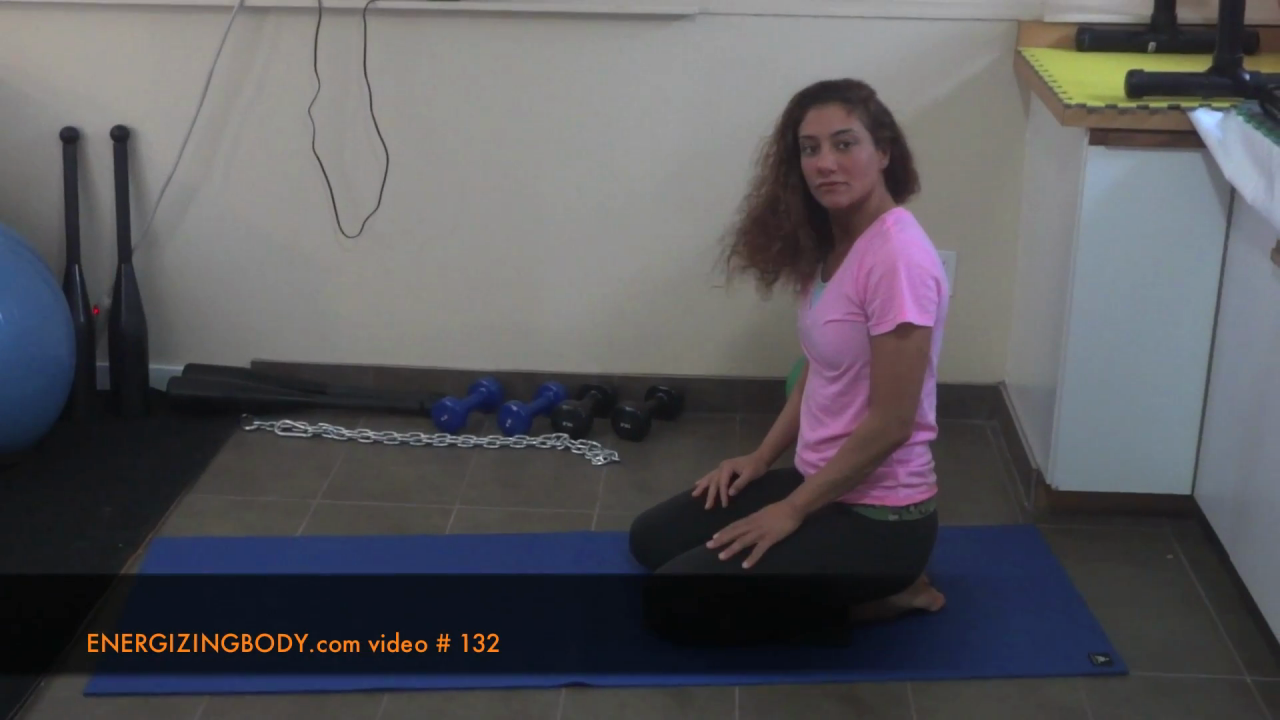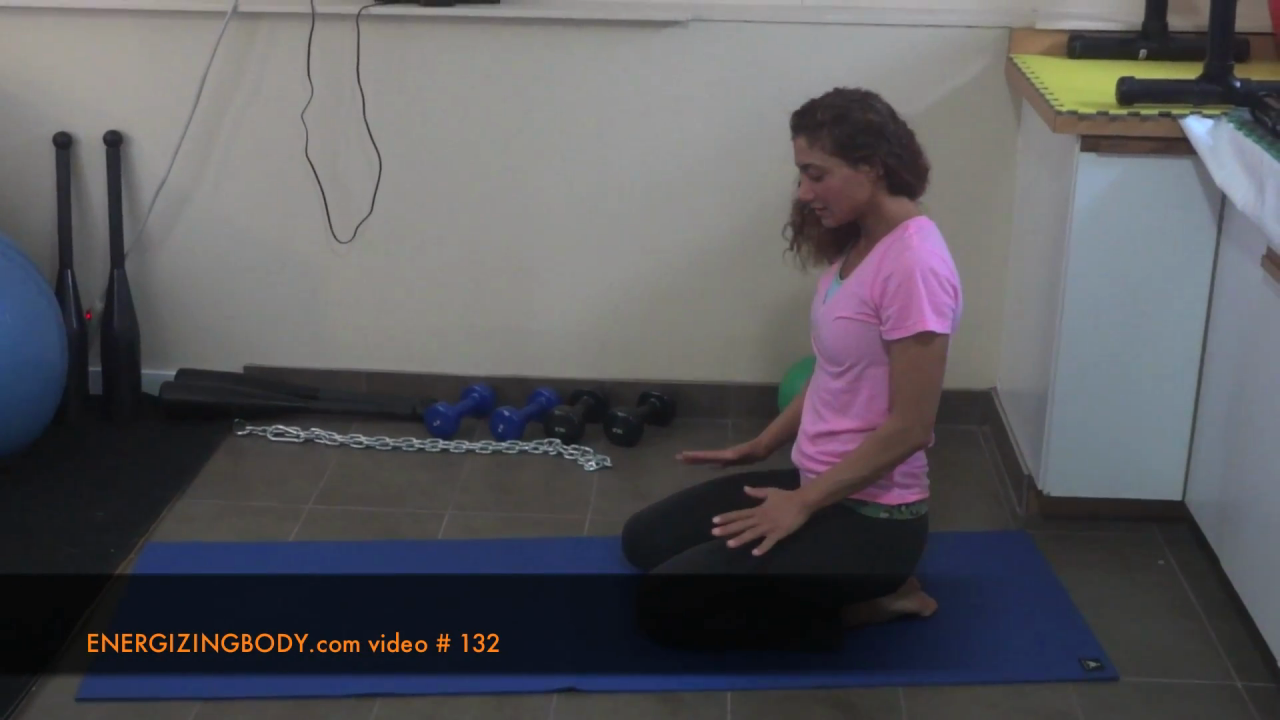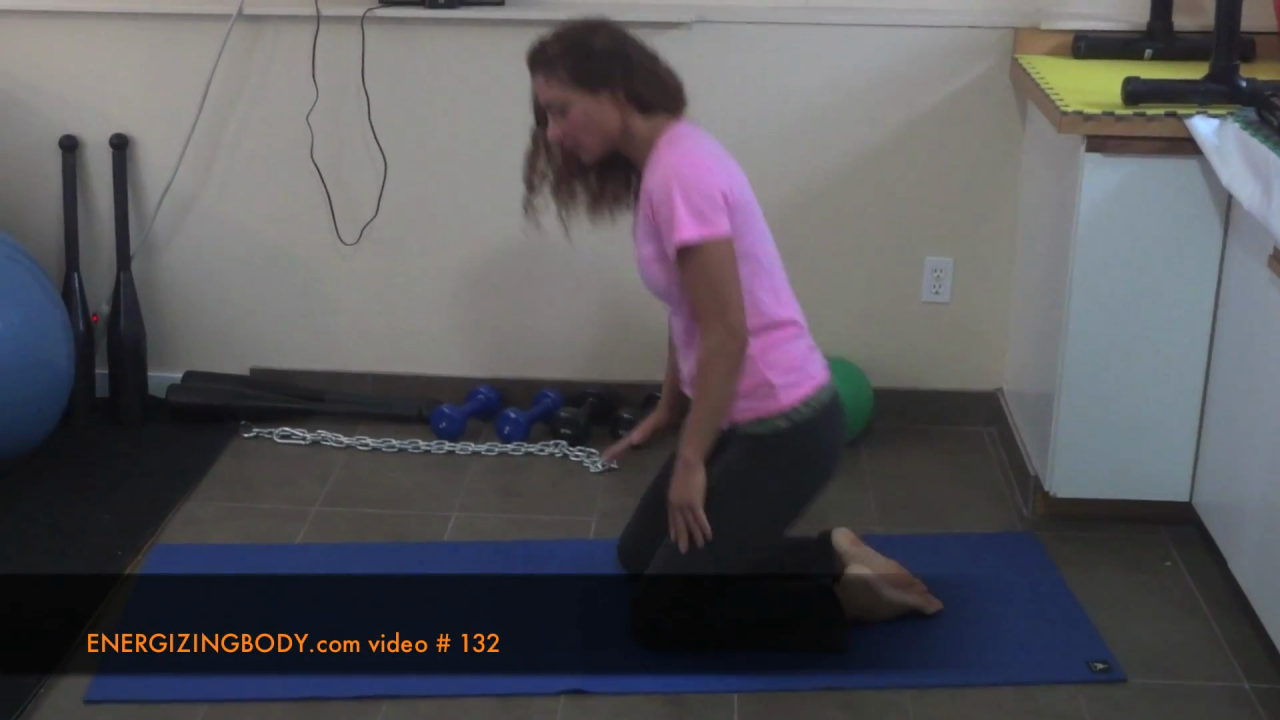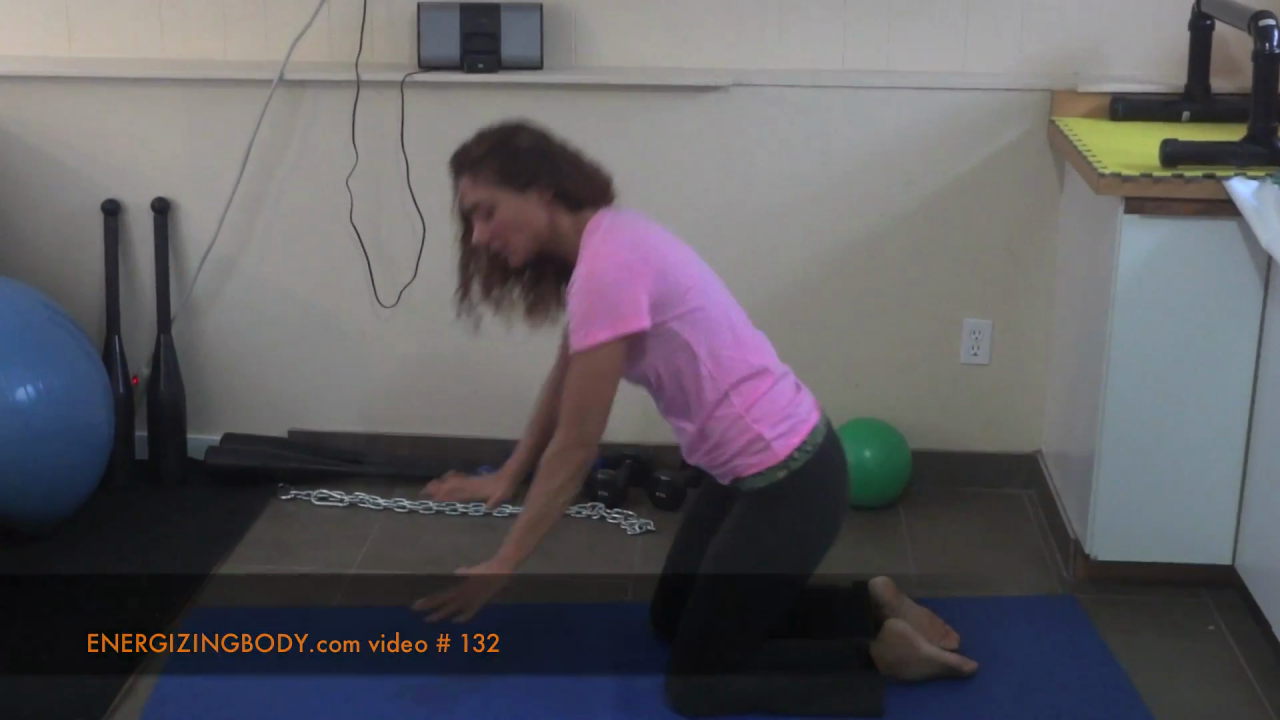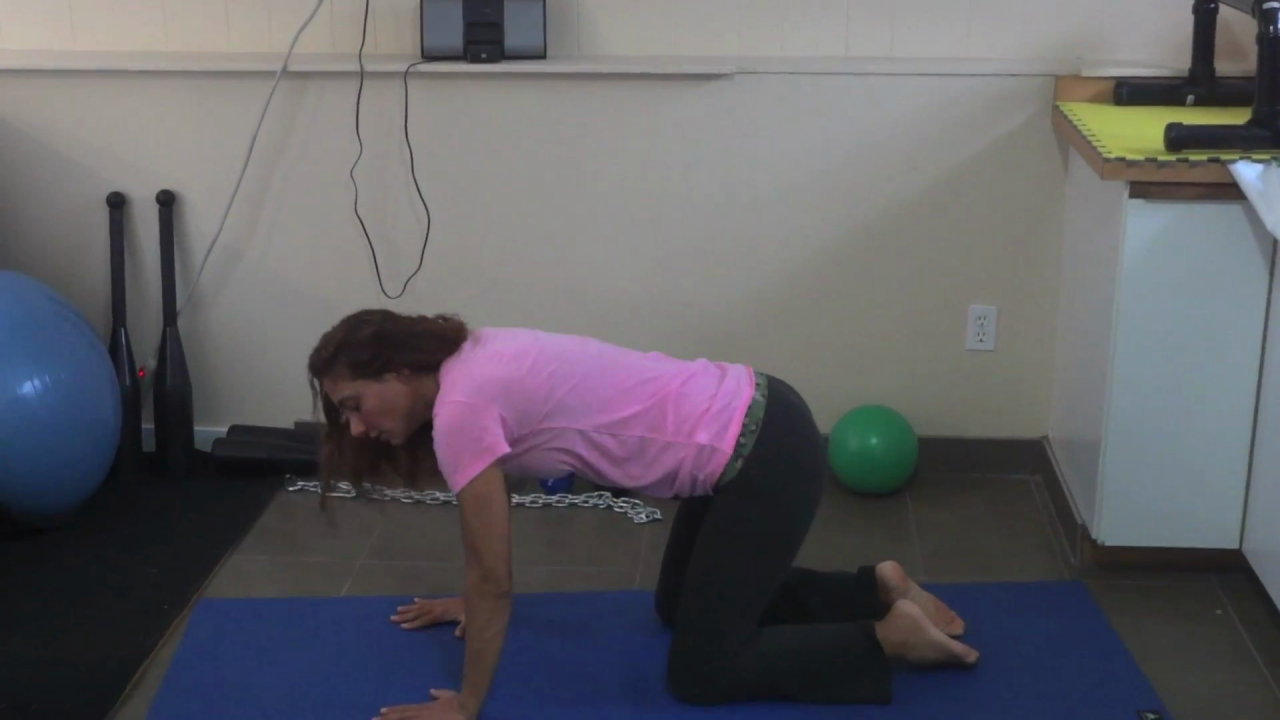
dt=1s
person 1, frame 1
left shoulder: (897, 258)
right shoulder: (831, 242)
left elbow: (891, 425)
left wrist: (793, 511)
right wrist: (761, 459)
left hip: (880, 517)
right hip: (826, 482)
left knee: (673, 603)
right knee: (651, 539)
left ankle: (877, 595)
right ankle: (855, 582)
person 1, frame 2
left shoulder: (914, 267)
right shoulder: (858, 245)
left elbow: (911, 428)
left wrist: (802, 506)
right wrist: (759, 446)
left hip: (871, 515)
right hip: (820, 482)
left knee: (666, 606)
right knee: (645, 540)
left ankle: (864, 600)
right ankle: (853, 583)
person 1, frame 3
left shoulder: (678, 173)
right shoulder: (667, 158)
left elbow: (726, 335)
left wrist: (690, 463)
right wrist: (667, 414)
left hip: (783, 429)
right hip: (751, 417)
left knee: (663, 613)
right knee: (640, 553)
left ankle: (844, 596)
right ankle: (830, 555)
person 1, frame 4
left shoulder: (607, 265)
right shoulder: (601, 243)
left elbow: (576, 445)
right elbow: (562, 385)
left wrist: (500, 569)
right wrist: (507, 478)
left hip: (790, 480)
right hip: (755, 468)
right knee: (672, 617)
left ankle: (886, 650)
right ankle: (869, 604)
person 1, frame 5
left shoulder: (459, 411)
right shoulder: (471, 362)
left elbow: (493, 580)
right wrist: (473, 601)
left hip: (765, 459)
right hip: (750, 421)
right knee: (679, 609)
left ankle: (890, 636)
right ankle: (877, 589)
